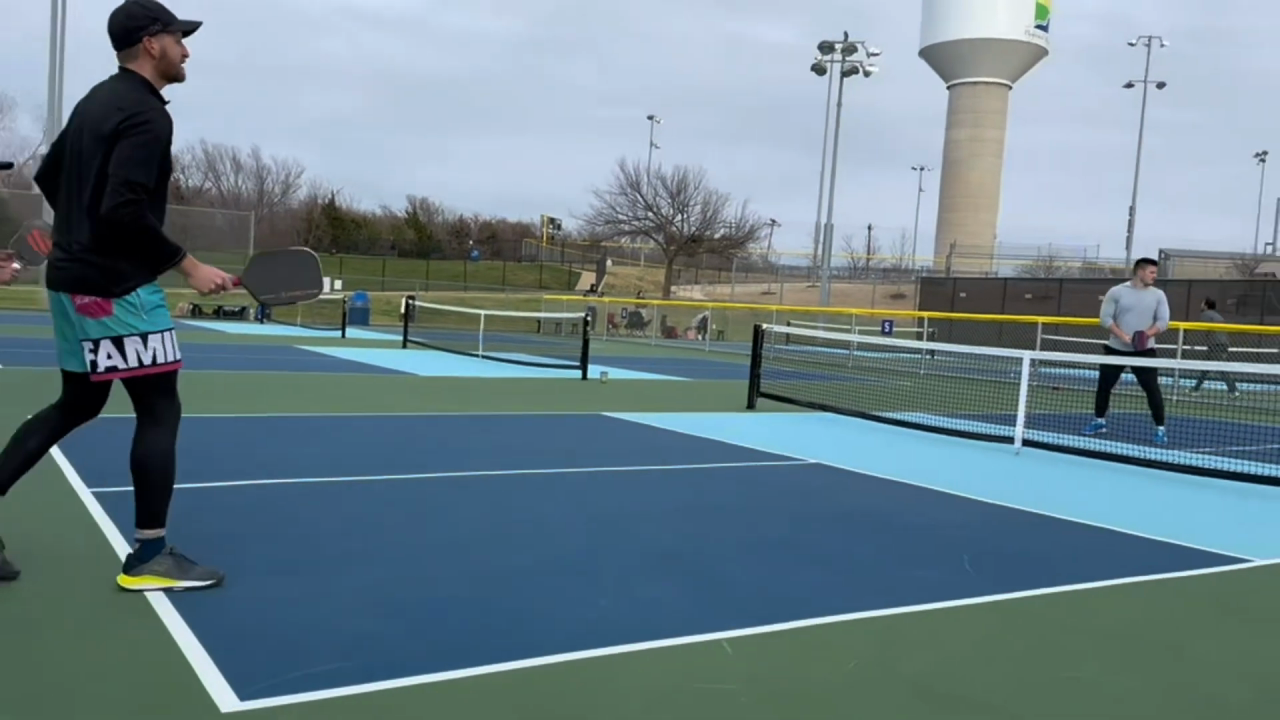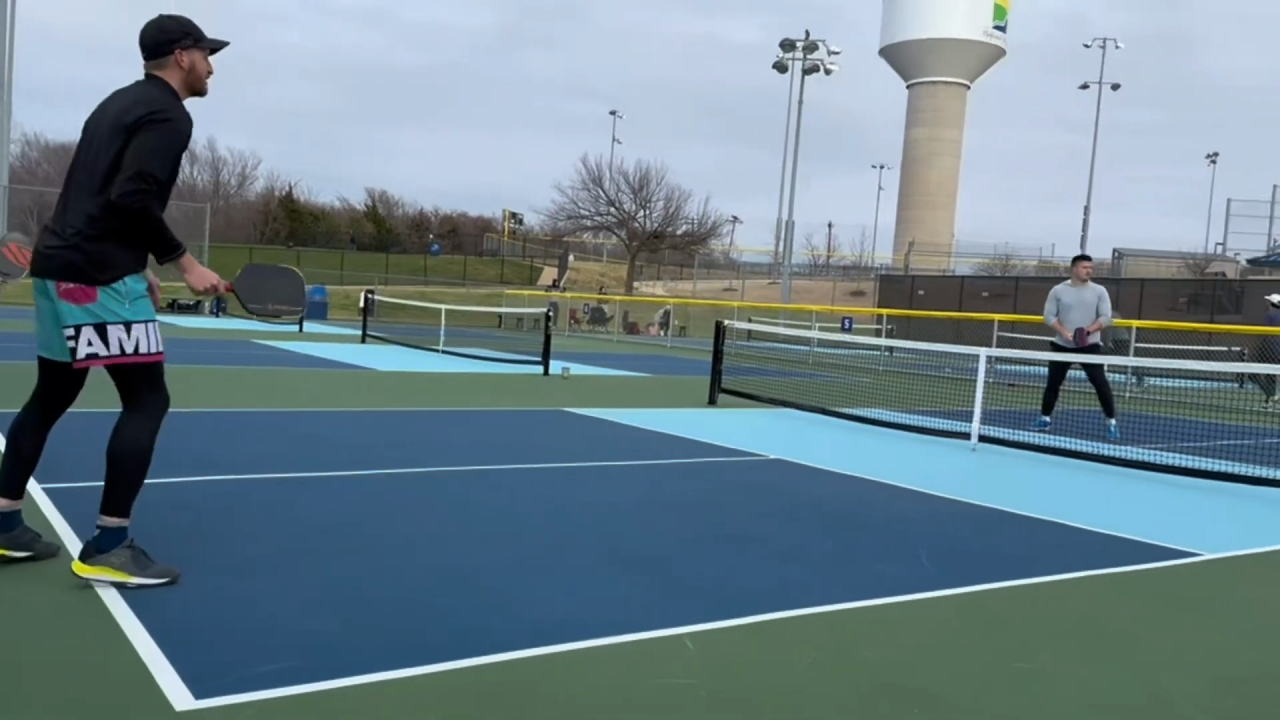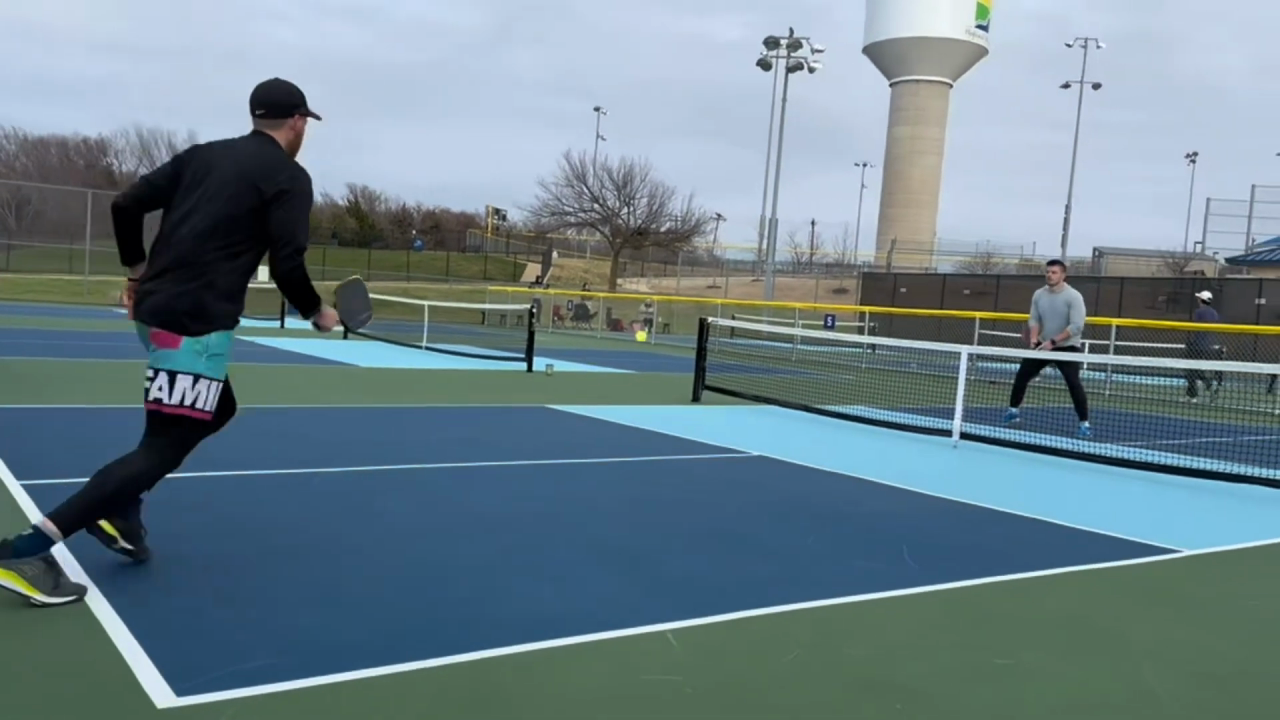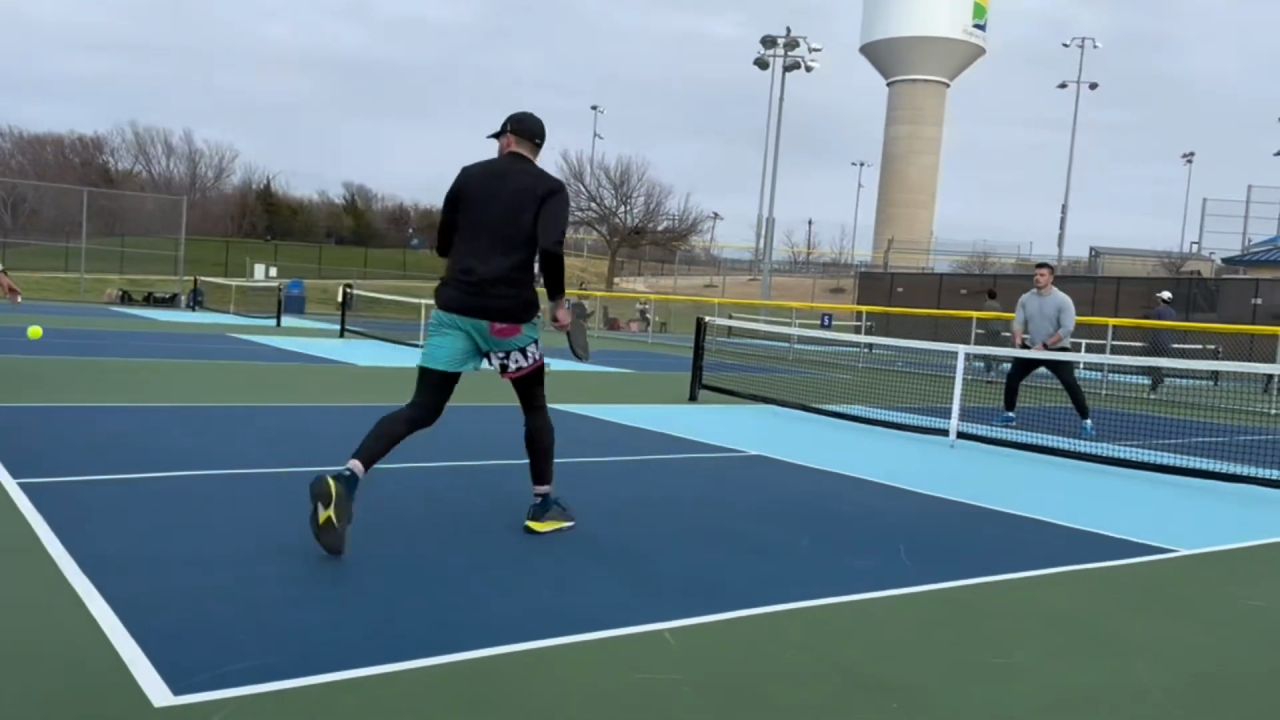
dt=0.5s
person 1, frame 1
left shoulder: (98, 101)
right shoulder: (145, 114)
left elbow: (50, 176)
right elbow: (127, 210)
right wrist: (188, 265)
left hip: (76, 276)
right hip: (118, 285)
left knee: (77, 405)
right knee: (160, 412)
right ankle: (148, 556)
person 1, frame 2
left shoulder: (118, 104)
right shoulder: (169, 114)
right elbow: (131, 199)
left wrist: (136, 266)
right wrist: (185, 262)
left hip: (57, 264)
right hip: (98, 274)
left knee: (50, 398)
right knee: (146, 404)
right ankle: (110, 545)
person 1, frame 3
left shoulder: (201, 155)
right shoulder: (289, 177)
left elbow: (126, 205)
right elbow: (287, 267)
left wrist: (139, 272)
right wrist: (317, 311)
left hip: (156, 310)
right hip: (197, 321)
left knee: (219, 411)
right knee: (161, 450)
left ankle: (120, 508)
person 1, frame 4
left shoulder: (468, 176)
right shoulder: (551, 188)
left elbow: (443, 244)
right elbow: (550, 248)
right wrist: (557, 303)
left hip: (454, 305)
right hip: (509, 312)
left knee: (422, 409)
right knee: (534, 403)
left ankle: (346, 479)
right ankle: (543, 503)
person 2, frame 1
left shoulder: (1158, 295)
right shoulder: (1116, 292)
left elbow: (1163, 322)
right elbow: (1105, 318)
left wrist: (1146, 335)
right wrist: (1123, 336)
left hip: (1144, 351)
right hip: (1115, 349)
left knee: (1152, 389)
right knee: (1104, 385)
left ankle: (1160, 429)
right ankle: (1099, 421)
person 2, frame 2
left shoulder: (1099, 291)
right shoulder: (1058, 290)
left elbow: (1105, 317)
right elbow: (1049, 316)
left wrist: (1087, 331)
right wrist: (1065, 333)
left hip: (1090, 346)
right hip: (1062, 346)
left knee: (1101, 383)
right knee: (1052, 383)
left ankle: (1111, 422)
right ankle: (1044, 419)
person 2, frame 3
left shoulder: (1074, 297)
right shoulder: (1039, 295)
left elbow: (1077, 326)
right elbow: (1034, 319)
left wrist: (1053, 342)
right wrist: (1034, 337)
left hip: (1068, 347)
right hip: (1043, 345)
left knee: (1074, 383)
right knee: (1022, 374)
left ankle: (1084, 423)
right ankle: (1013, 411)
person 2, frame 4
left shoulder: (1063, 300)
right shoulder: (1025, 299)
left elbow: (1067, 328)
right elbow: (1018, 322)
left wrist: (1044, 345)
right wrist: (1017, 338)
left hip: (1057, 349)
right hip: (1031, 347)
left knee: (1070, 383)
right knee: (1012, 377)
left ankle: (1086, 421)
right ankle: (1009, 414)
